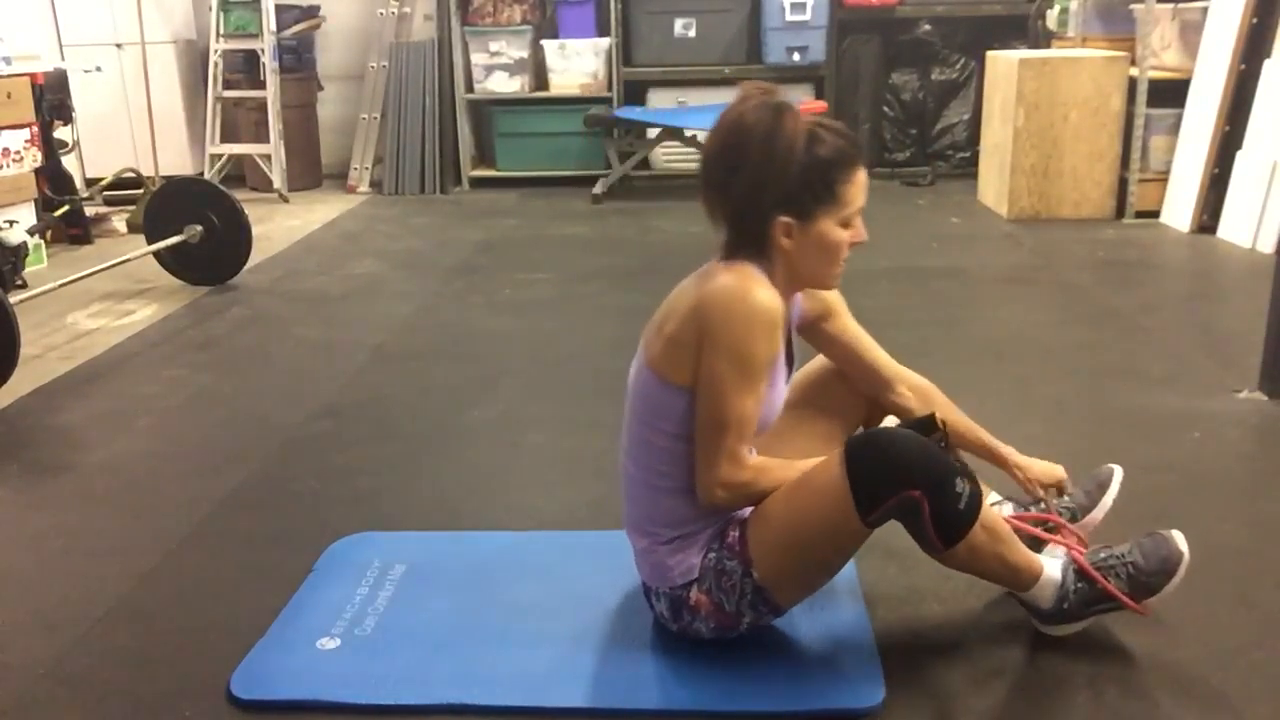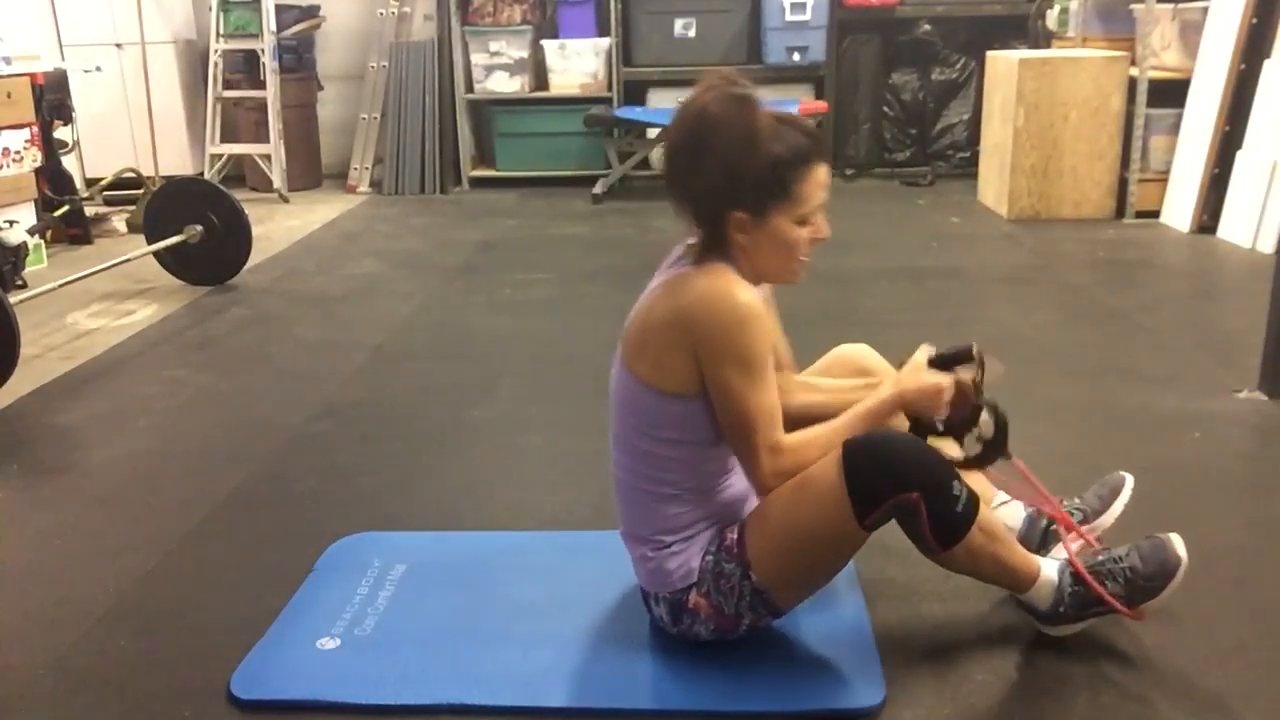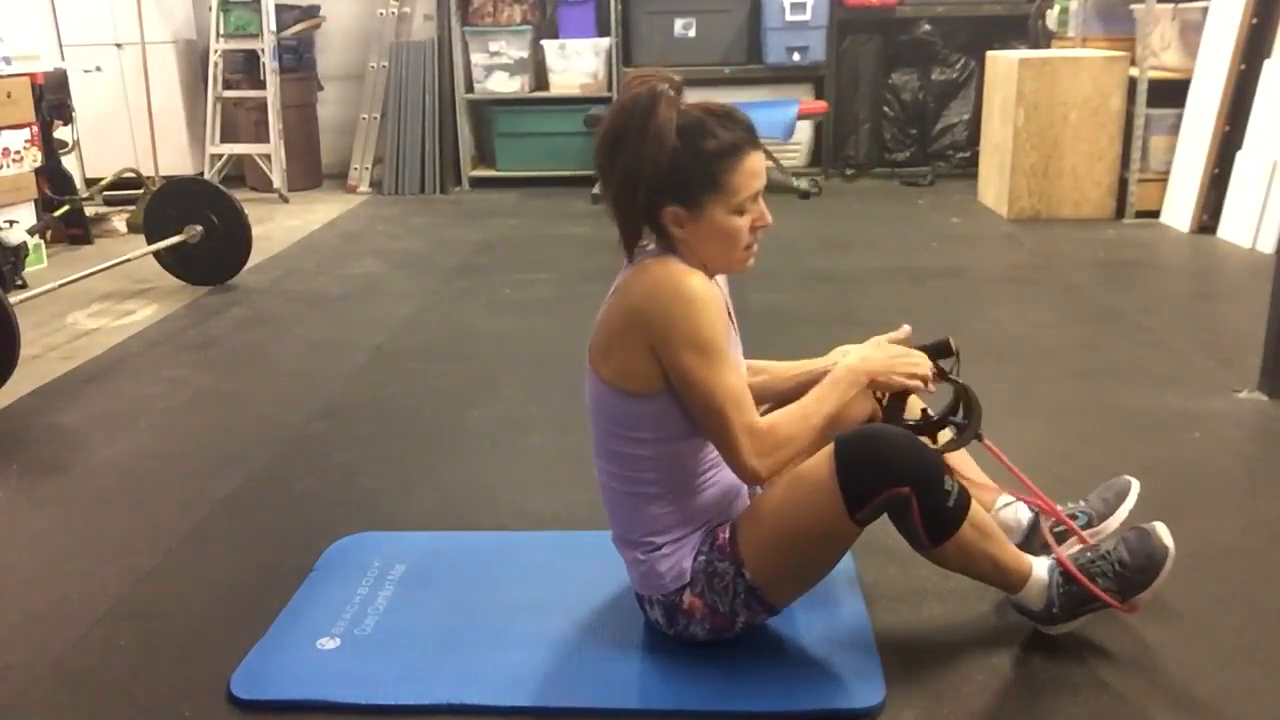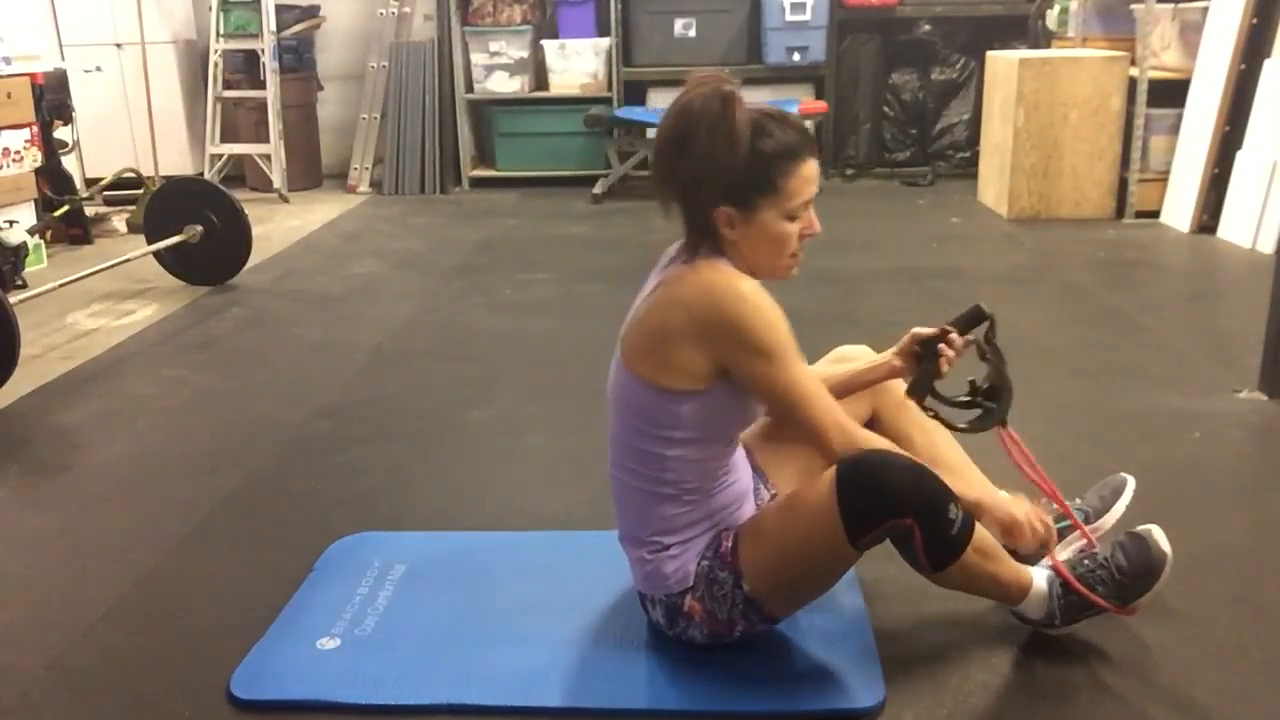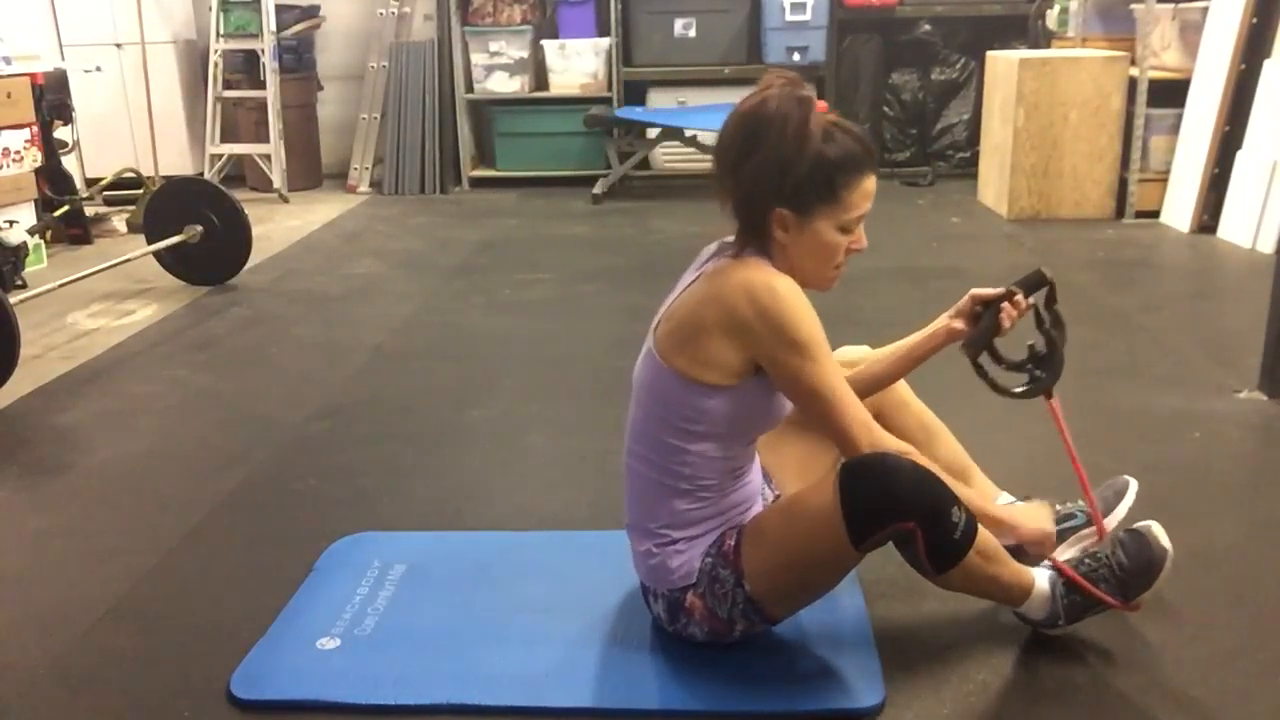
dt=0.4s
person 1, frame 1
left shoulder: (781, 280)
right shoulder: (747, 302)
left elbow: (900, 387)
right elbow: (722, 479)
left wrist: (1012, 463)
right wrist: (853, 464)
left hip: (713, 533)
right hip: (700, 582)
left knee: (862, 377)
right knee: (896, 462)
left ankle: (1006, 525)
right ankle: (1054, 589)
person 1, frame 2
left shoulder: (710, 269)
right shoulder: (724, 302)
left elbow: (781, 393)
right elbow: (770, 464)
left wrist: (896, 390)
right wrist: (890, 401)
left hip: (712, 525)
right hip: (699, 585)
left knee: (858, 365)
right knee: (892, 464)
left ankle: (1015, 525)
right ankle: (1051, 592)
person 1, frame 3
left shoulder: (669, 270)
right shoulder: (676, 293)
left elbow: (736, 382)
right elbow: (755, 455)
left wrist: (857, 368)
right wrist: (853, 373)
left hip: (701, 530)
right hip: (695, 586)
left knee: (867, 387)
right knee: (885, 458)
left ankle: (1020, 526)
right ankle: (1045, 591)
person 1, frame 4
left shoulder: (700, 266)
right shoulder: (724, 297)
left elbow: (798, 396)
right elbow: (841, 445)
left wrist: (890, 364)
right wrist: (985, 501)
left hip: (713, 517)
right hip: (696, 586)
left knee: (854, 366)
right knee: (887, 483)
left ankle: (1019, 534)
right ankle: (1040, 597)
person 1, frame 5
left shoulder: (740, 263)
right shoulder: (761, 293)
left elbow: (835, 387)
right elbow: (865, 446)
left wrist: (946, 328)
right wrist: (985, 507)
left hip: (727, 514)
right hip: (699, 583)
left knee: (861, 378)
right knee: (891, 486)
left ankle: (1015, 530)
right ankle: (1041, 597)
